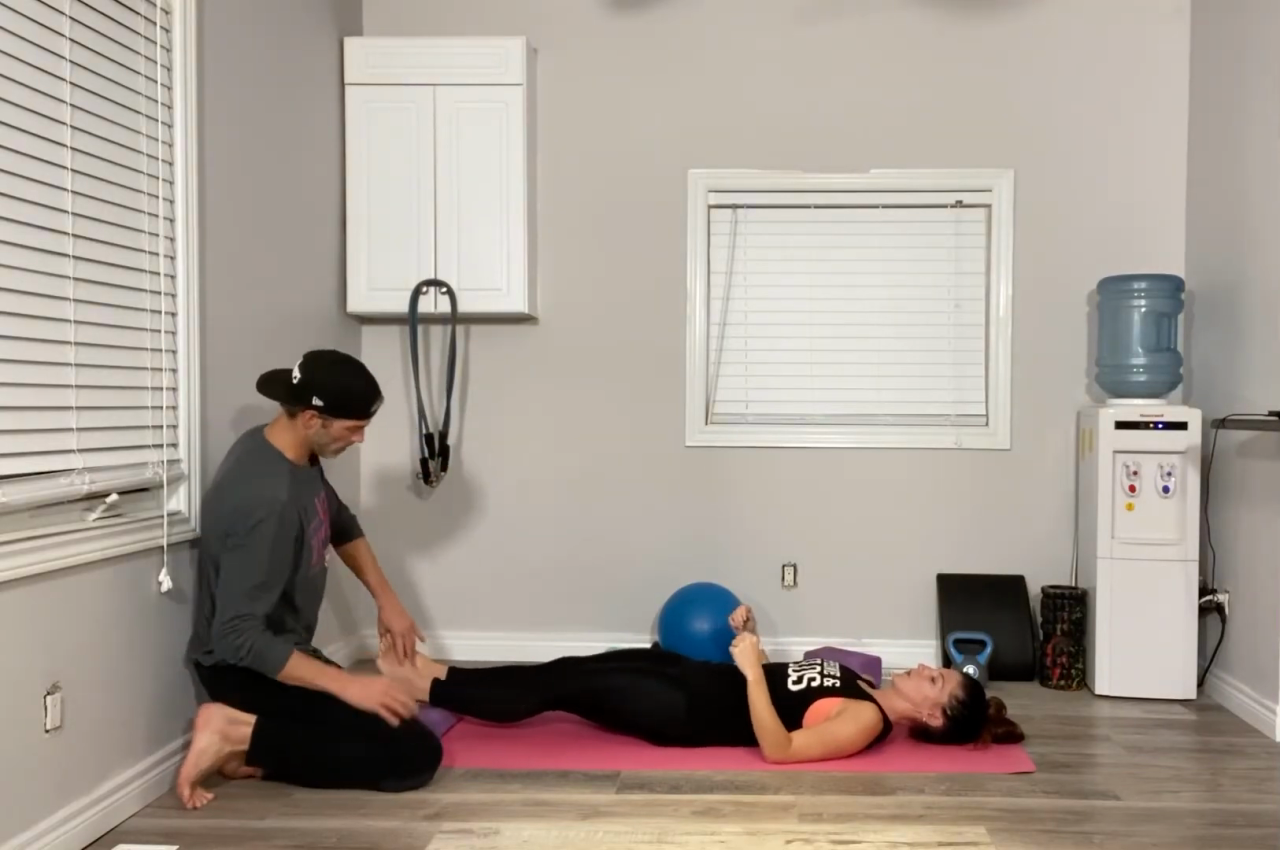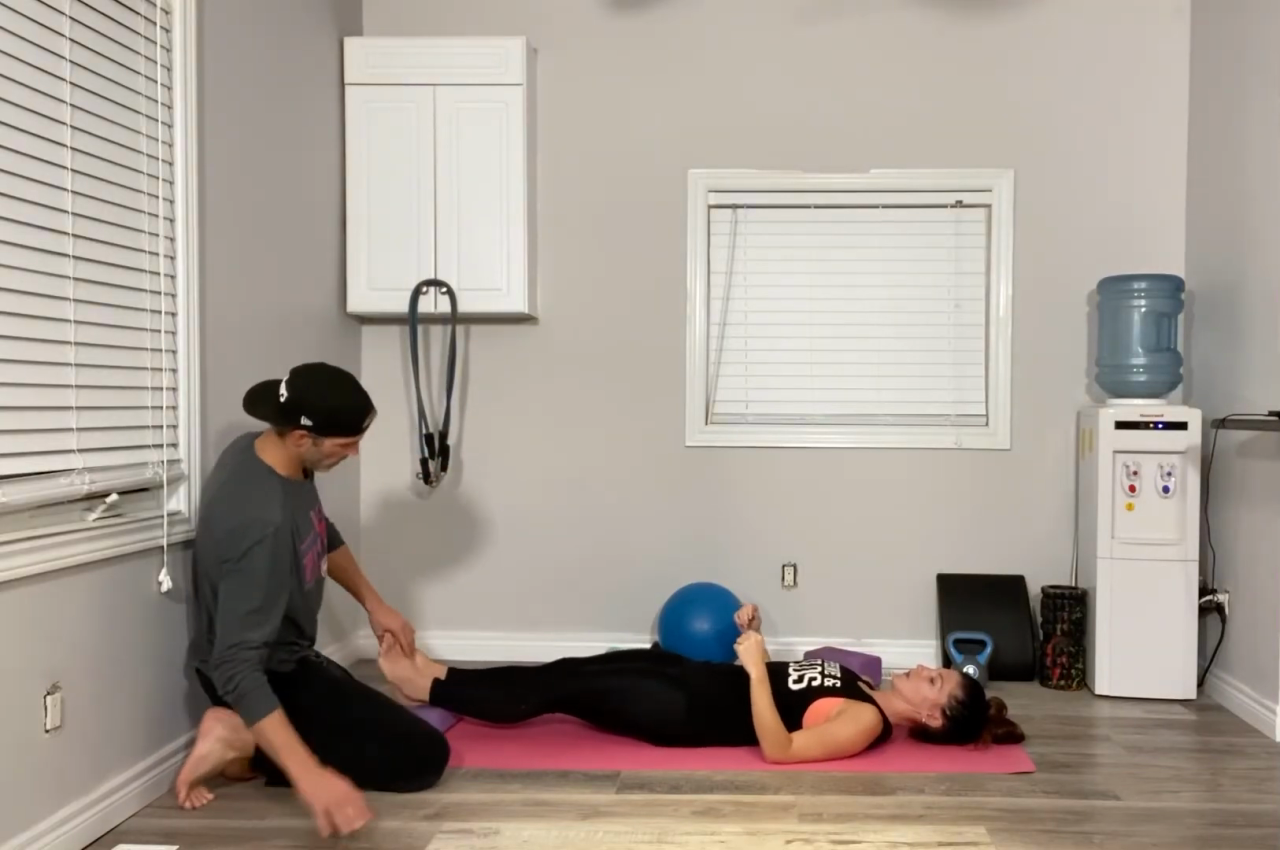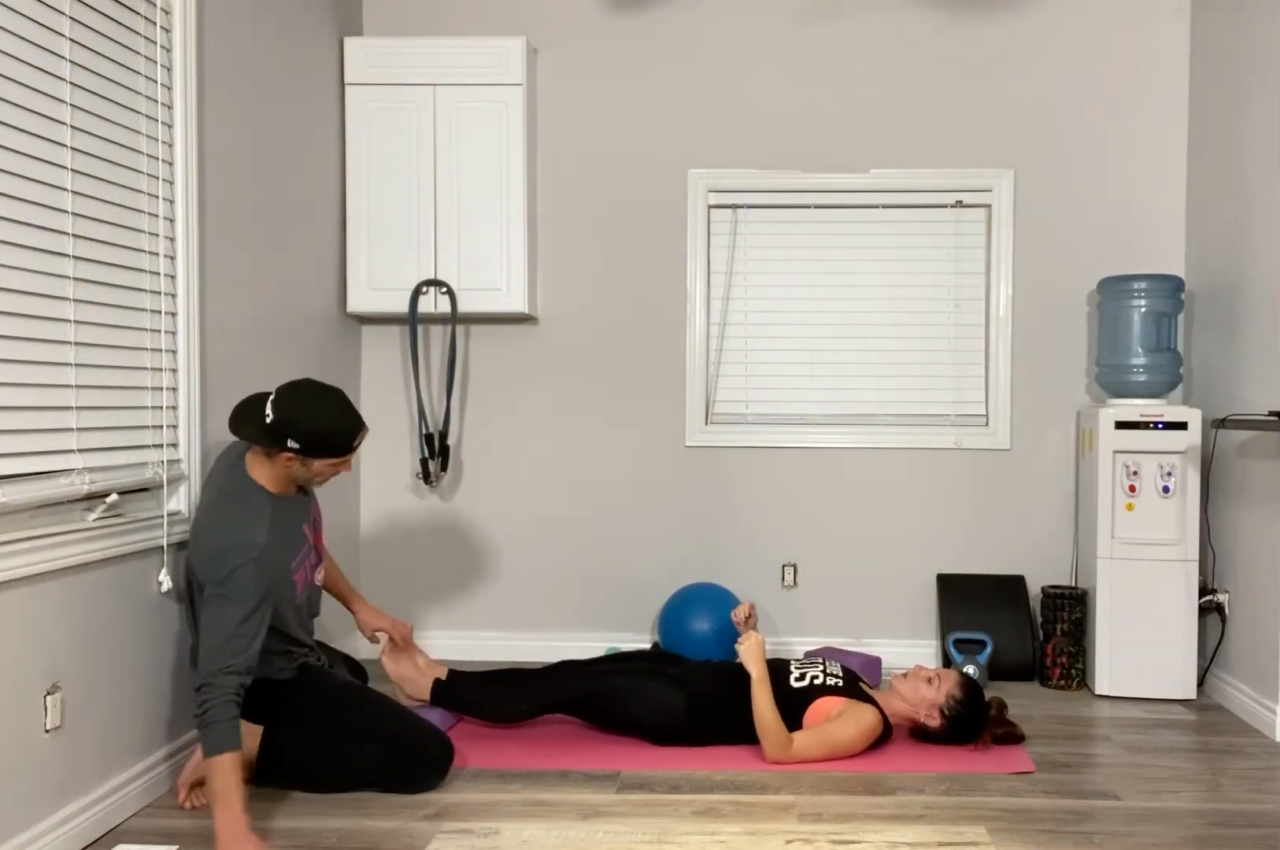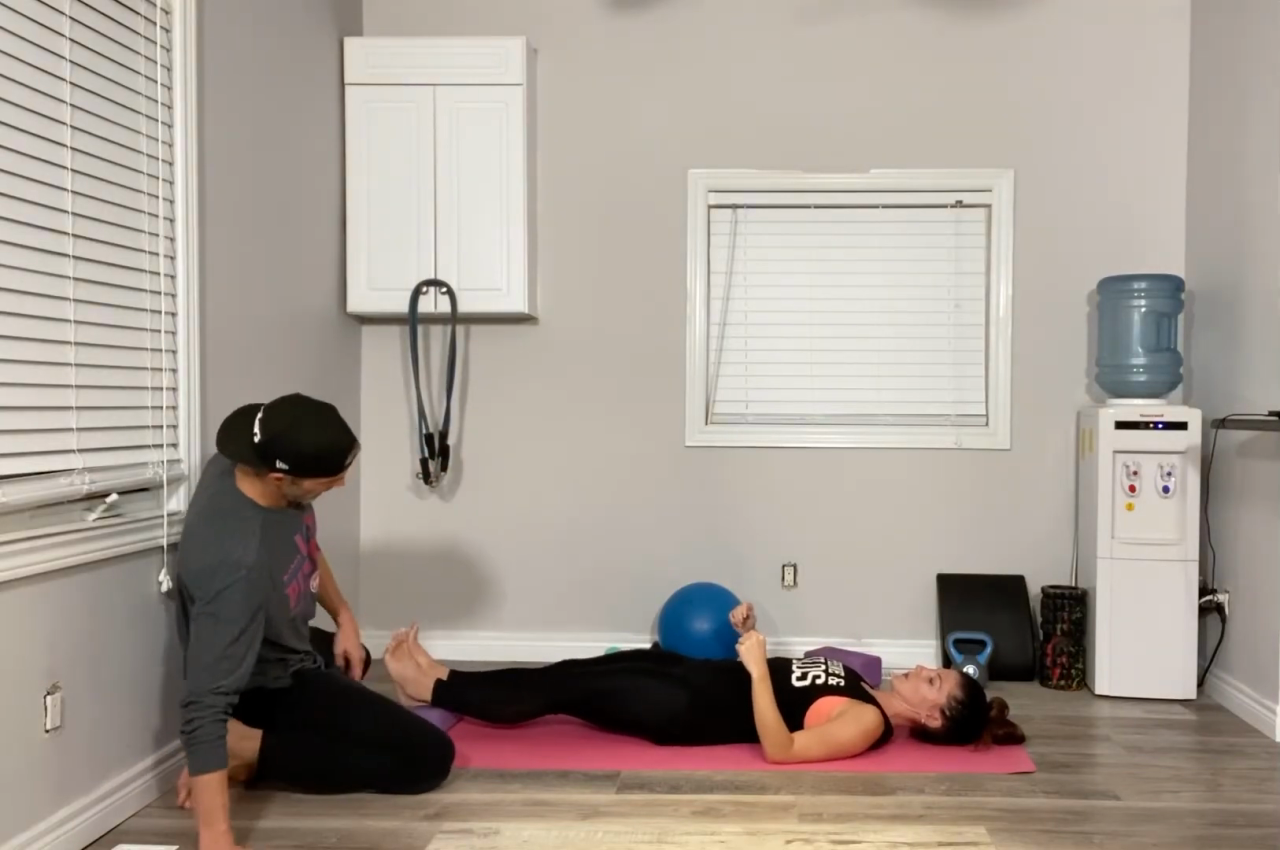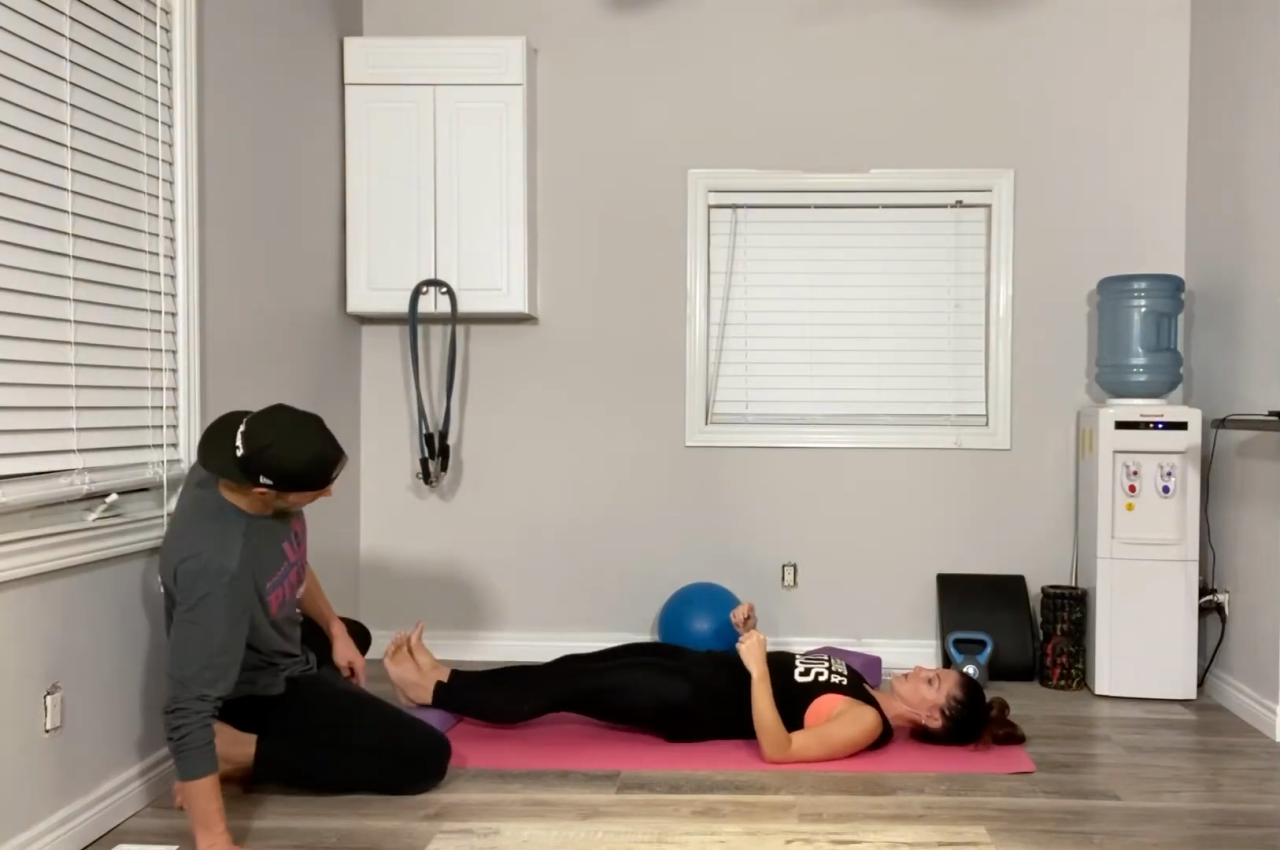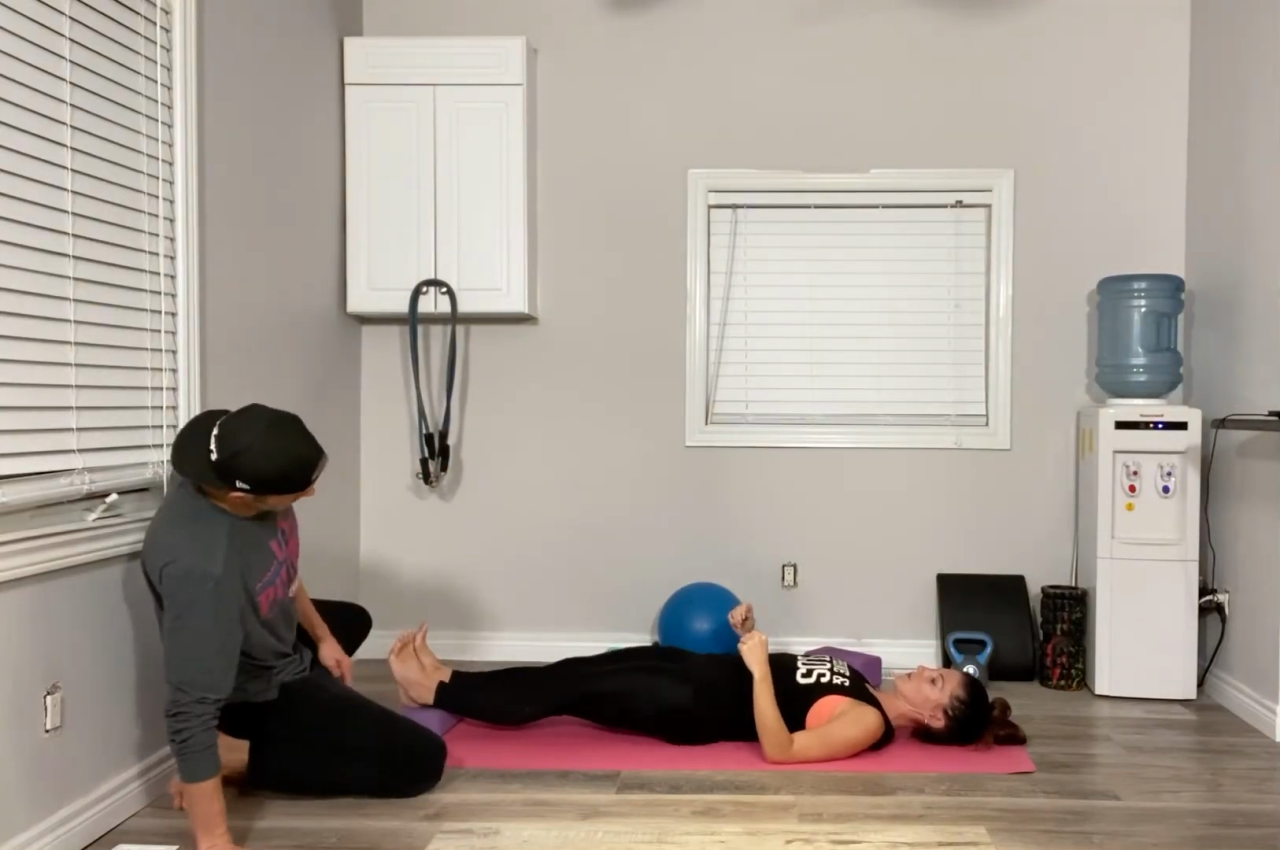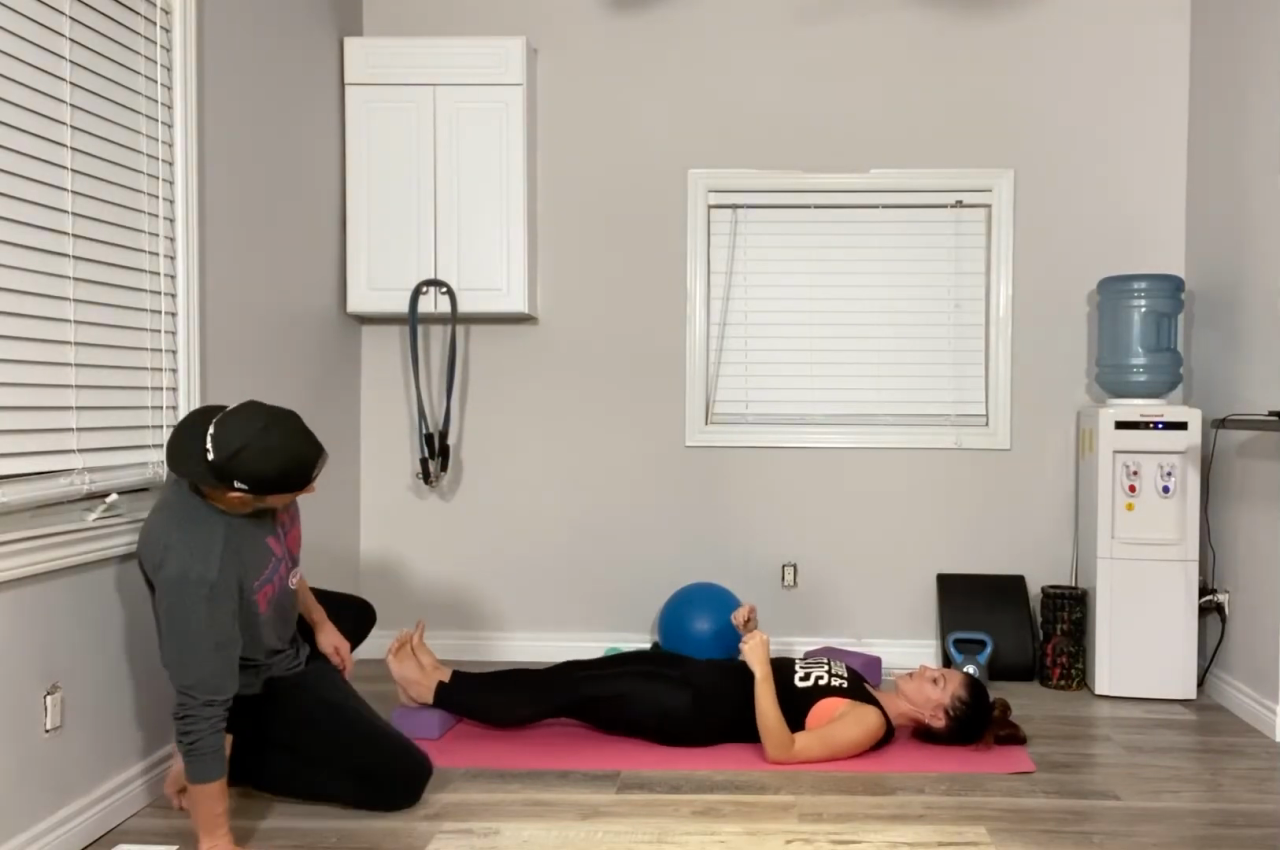
dt=0.2s
person 1, frame 1
left shoulder: (866, 722)
right shoulder: (863, 689)
left elbow: (777, 747)
left wrist: (749, 668)
right wrist: (748, 639)
left hip: (698, 714)
right hip: (703, 678)
left knee: (569, 690)
right knee: (574, 668)
left ankle: (427, 690)
right ankle: (441, 675)
person 1, frame 2
left shoulder: (867, 723)
right shoulder: (865, 691)
left elbow: (778, 748)
left wrist: (754, 666)
right wrist: (753, 638)
left hip: (699, 714)
right hip: (705, 677)
left knee: (567, 692)
right knee: (575, 669)
left ankle: (429, 689)
right ankle: (443, 675)
person 1, frame 3
left shoulder: (867, 724)
right shoulder: (862, 691)
left elbow: (778, 748)
left wrist: (755, 667)
right wrist: (752, 636)
left hip: (698, 713)
right hip: (704, 677)
left knee: (568, 694)
right knee: (573, 672)
left ankle: (431, 689)
right ankle: (441, 675)
person 1, frame 4
left shoulder: (869, 724)
right shoulder: (864, 691)
left elbow: (779, 748)
left wrist: (756, 666)
right wrist: (750, 637)
left hip: (699, 711)
right hip: (705, 674)
left knee: (570, 693)
right knee: (573, 671)
left ankle: (433, 690)
right ankle: (441, 676)
person 1, frame 5
left shoulder: (867, 724)
right shoulder: (866, 693)
left elbow: (776, 748)
left wrist: (755, 667)
right wrist: (751, 636)
left hip: (701, 703)
right hip: (702, 669)
left knee: (571, 691)
right knee: (573, 667)
left ankle: (432, 692)
right ankle: (444, 676)
person 1, frame 6
left shoulder: (868, 725)
right shoulder: (867, 690)
left elbow: (778, 748)
left wrist: (757, 666)
right wrist: (750, 638)
left hip: (705, 706)
right hip: (707, 670)
left knee: (571, 693)
right knee: (575, 671)
left ankle: (434, 692)
right ankle: (445, 677)
person 1, frame 7
left shoulder: (870, 724)
right shoulder: (868, 692)
left elbow: (779, 748)
left wrist: (759, 666)
right wrist: (753, 636)
left hip: (703, 711)
right hip: (708, 676)
left knee: (570, 696)
right knee: (574, 673)
left ankle: (432, 691)
right ankle: (444, 675)
person 2, frame 1
left shoulder: (289, 451)
right shoulder: (266, 498)
left elbow: (342, 524)
right elbow: (238, 637)
left wrist: (385, 599)
right wrist: (346, 685)
left hip: (271, 649)
right hip: (250, 667)
left knee: (371, 715)
right knee: (415, 755)
left ankle: (250, 741)
right ankle: (241, 733)
person 2, frame 2
left shoulder: (261, 451)
right shoulder: (260, 521)
left elbow: (325, 536)
right elbow: (237, 666)
left wrist: (371, 601)
right wrist: (308, 775)
left hip: (280, 653)
right hip: (269, 672)
left knee: (353, 696)
right knee: (424, 756)
left ankle: (252, 740)
right ankle: (241, 740)
person 2, frame 3
left shoulder: (254, 456)
right shoulder: (245, 545)
left elbow: (310, 545)
right elbow: (217, 686)
left wrist: (357, 604)
left hip: (280, 651)
right hip: (267, 680)
left knee: (351, 677)
right knee: (429, 757)
left ankle: (250, 741)
right ankle: (249, 747)
person 2, frame 4
left shoulder: (249, 465)
right shoulder: (235, 559)
left elbow: (307, 550)
right elbow: (204, 702)
left wrist: (344, 617)
left hip: (282, 649)
right hip: (266, 684)
left knee: (352, 662)
right knee: (430, 758)
left ankle: (251, 739)
right ankle: (249, 748)
person 2, frame 5
left shoulder: (245, 471)
right shoulder: (216, 565)
right elbow: (188, 707)
left wrist: (336, 633)
left hip: (282, 648)
right hip: (260, 689)
left knee: (355, 636)
right knee: (427, 758)
right ankle: (246, 752)
person 2, frame 6
left shoulder: (235, 472)
right shoulder: (200, 567)
right elbow: (191, 709)
left wrist: (322, 636)
left hip: (280, 641)
right hip: (257, 691)
left knee: (353, 620)
right knee: (422, 760)
right ankle: (240, 756)
person 2, frame 7
left shoulder: (250, 467)
right shoulder: (195, 565)
right elbow: (198, 707)
left wrist: (320, 622)
left hip: (284, 631)
right hip: (257, 677)
left knee: (357, 615)
right knee: (403, 778)
right ankle: (223, 754)
